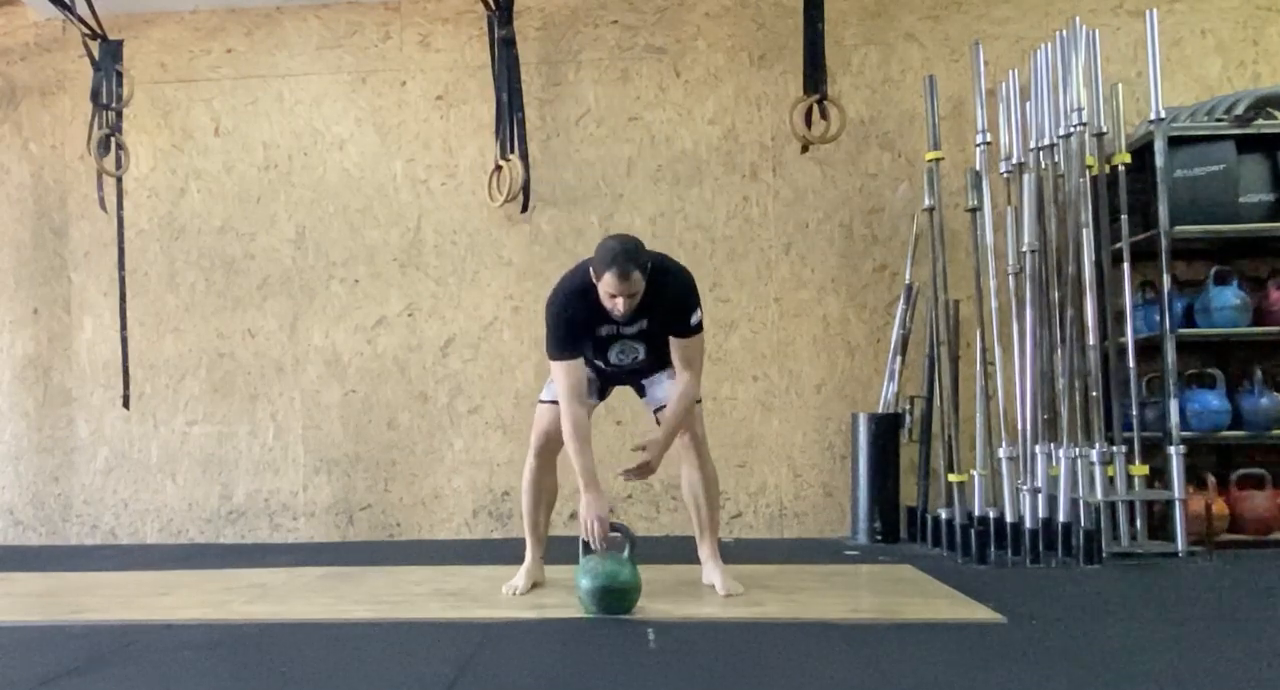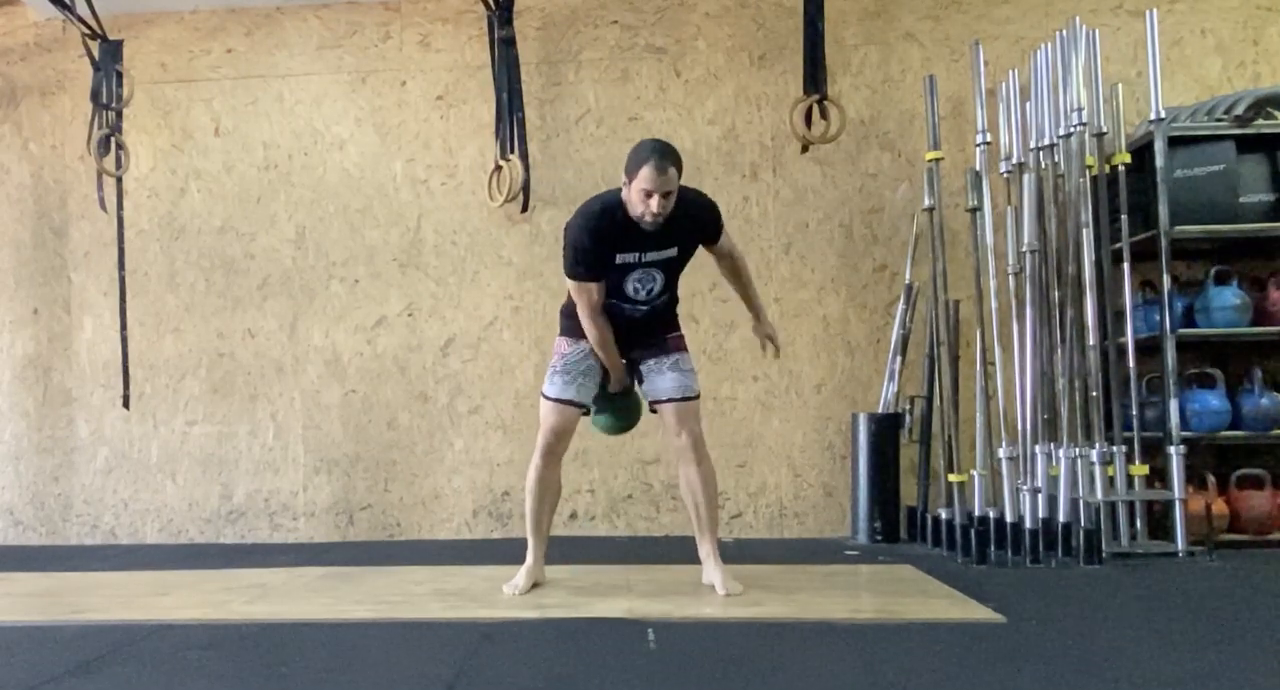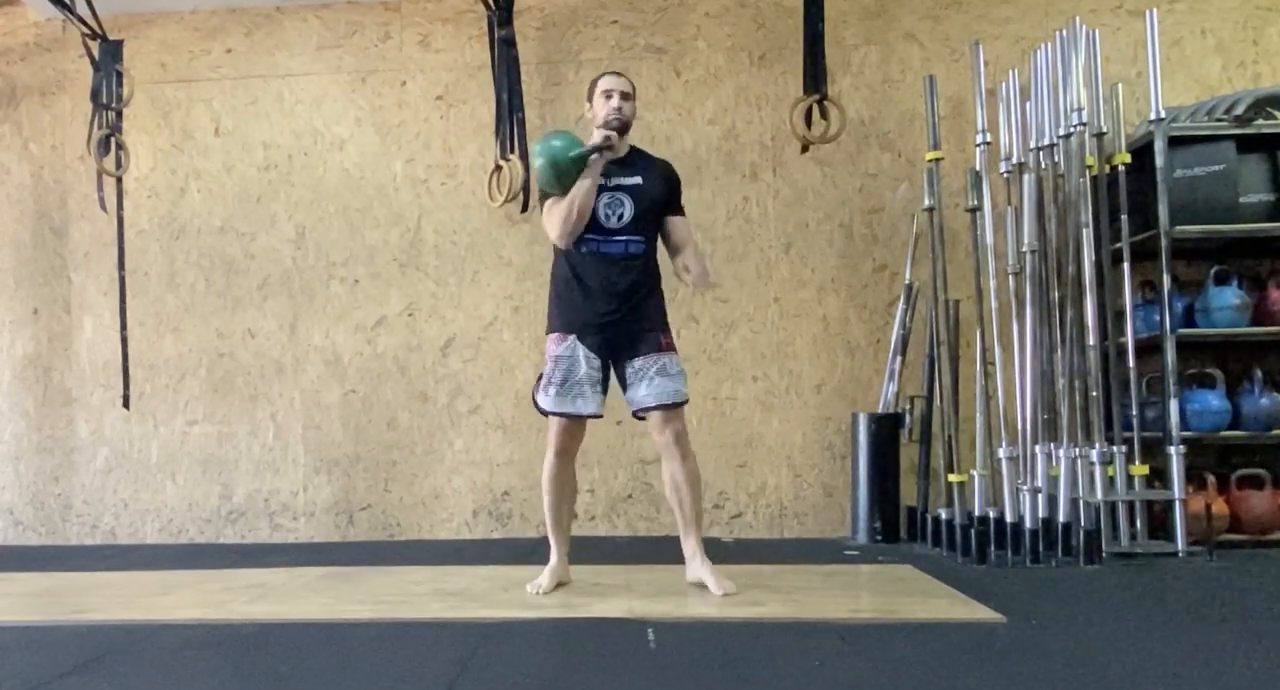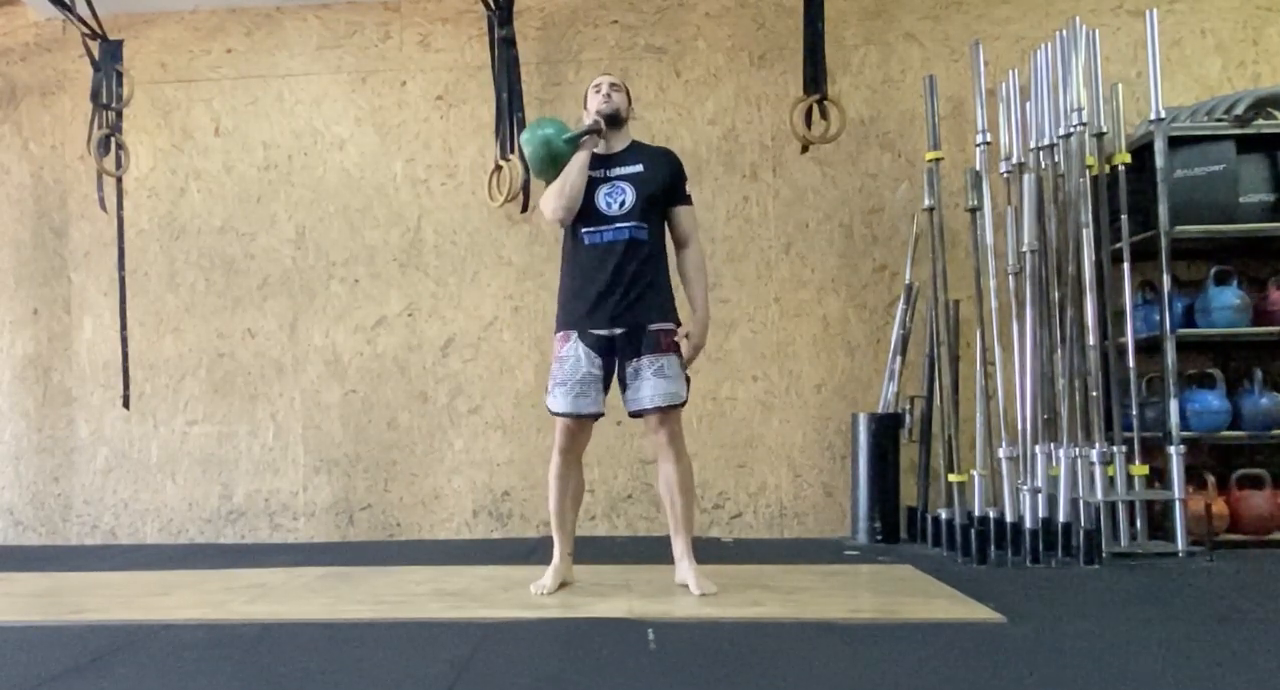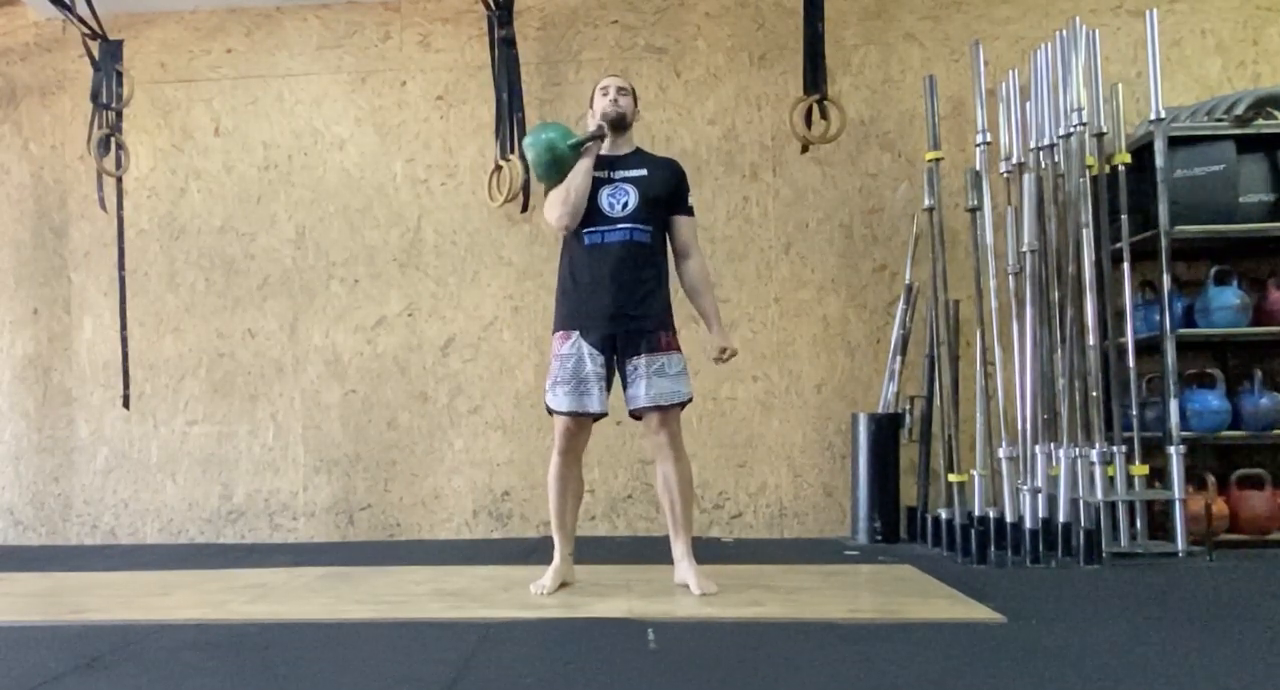
dt=1s
person 1, frame 1
left shoulder: (675, 283)
right shoulder: (567, 298)
left elbow: (689, 373)
right elbow: (572, 401)
left wrist: (661, 443)
right wrist: (590, 491)
left hip: (657, 362)
right hip: (589, 362)
left knee: (693, 439)
right knee: (542, 441)
left ankle: (711, 562)
right ankle: (532, 562)
person 1, frame 2
left shoulder: (697, 210)
right shoulder: (589, 224)
left elbow: (729, 256)
right elbow: (589, 310)
left wrist: (758, 316)
right wrist: (615, 370)
left hip: (658, 334)
right hip: (587, 333)
left knee: (689, 440)
right knee: (550, 440)
left ankle: (712, 562)
right ankle: (533, 562)
person 1, frame 3
left shoulder: (660, 173)
left elbow: (683, 249)
right elbow: (561, 235)
left wrist: (694, 269)
right wrist: (595, 166)
left hip: (644, 326)
right hip: (575, 326)
left knee: (672, 436)
right knee: (561, 442)
left ankle: (697, 559)
right ankle: (558, 561)
person 1, frame 4
left shoulder: (662, 162)
right shoulder: (569, 162)
left elbow: (687, 244)
right elbow: (557, 211)
left wrist: (699, 316)
right wrist: (585, 147)
left hip: (650, 322)
right hip: (582, 323)
left knee: (667, 434)
right knee: (567, 440)
left ankle: (685, 561)
right ankle: (561, 560)
person 1, frame 5
left shoulder: (665, 171)
right shoulder: (572, 165)
left elbow: (688, 256)
right elbow: (561, 218)
left wrist: (716, 326)
right wrist: (589, 151)
left hip: (648, 325)
right hip: (579, 324)
left knee: (666, 435)
right knee: (567, 438)
left ankle: (684, 560)
right ankle: (561, 560)
